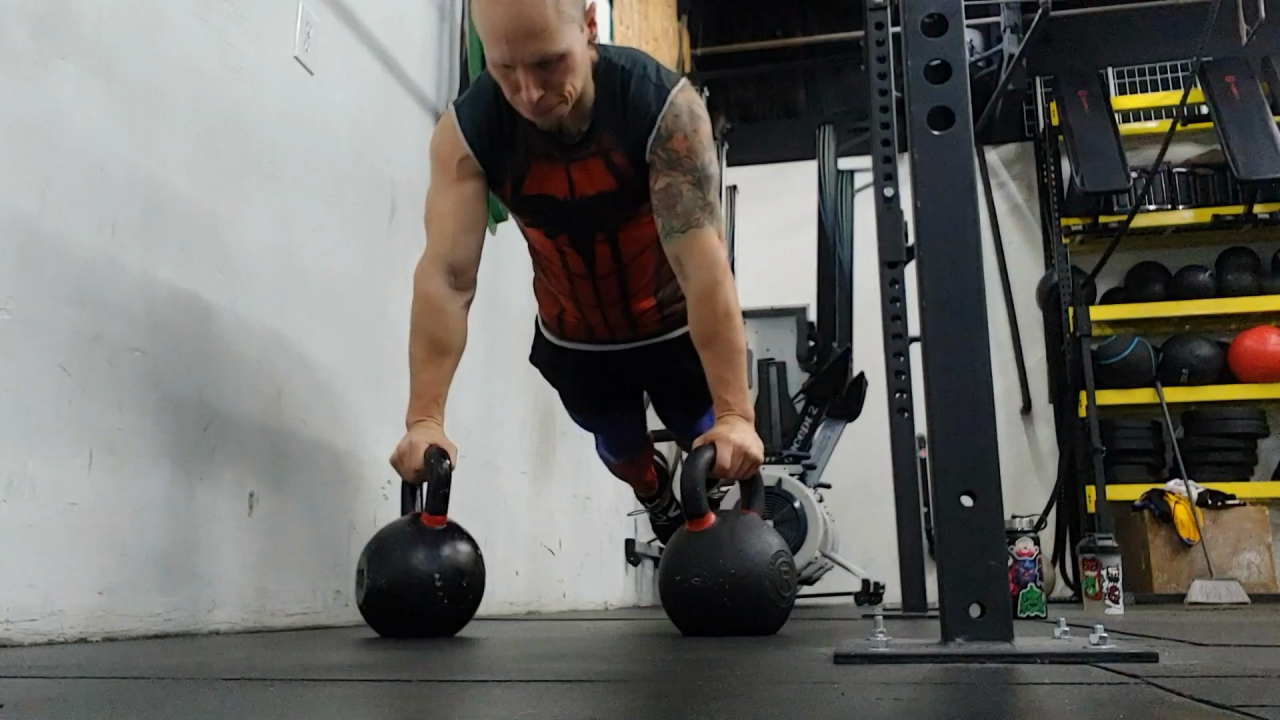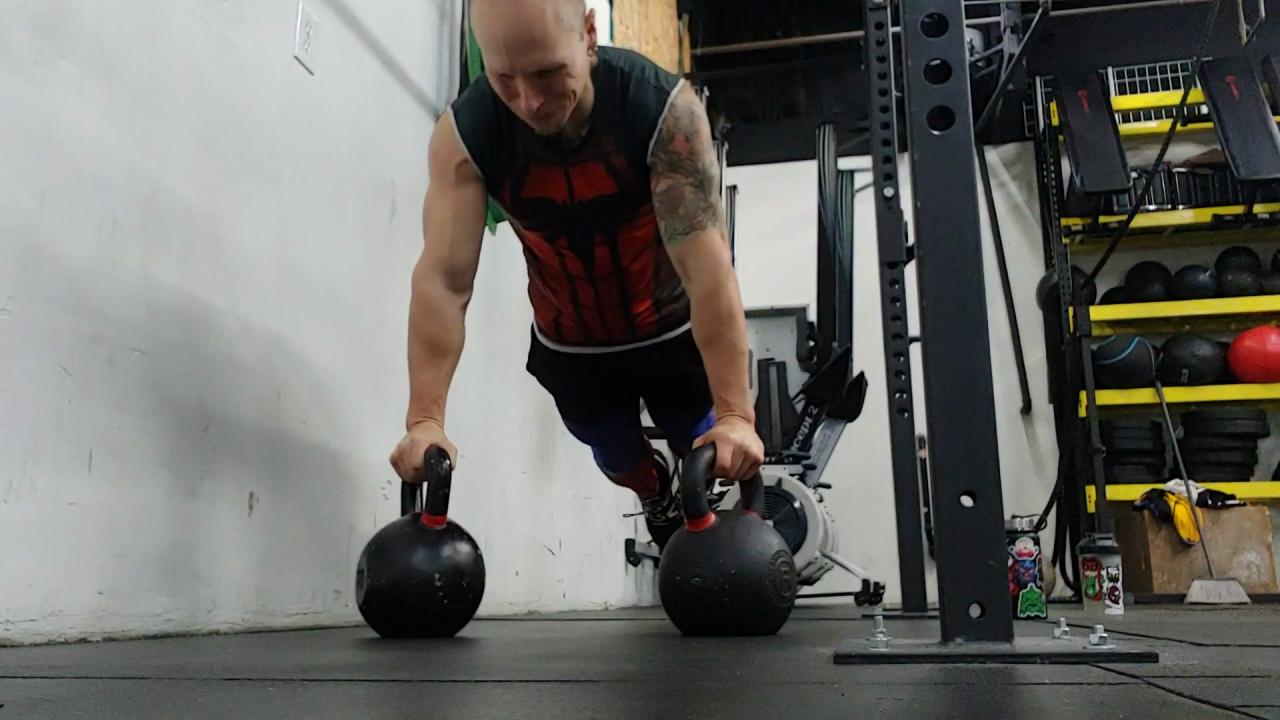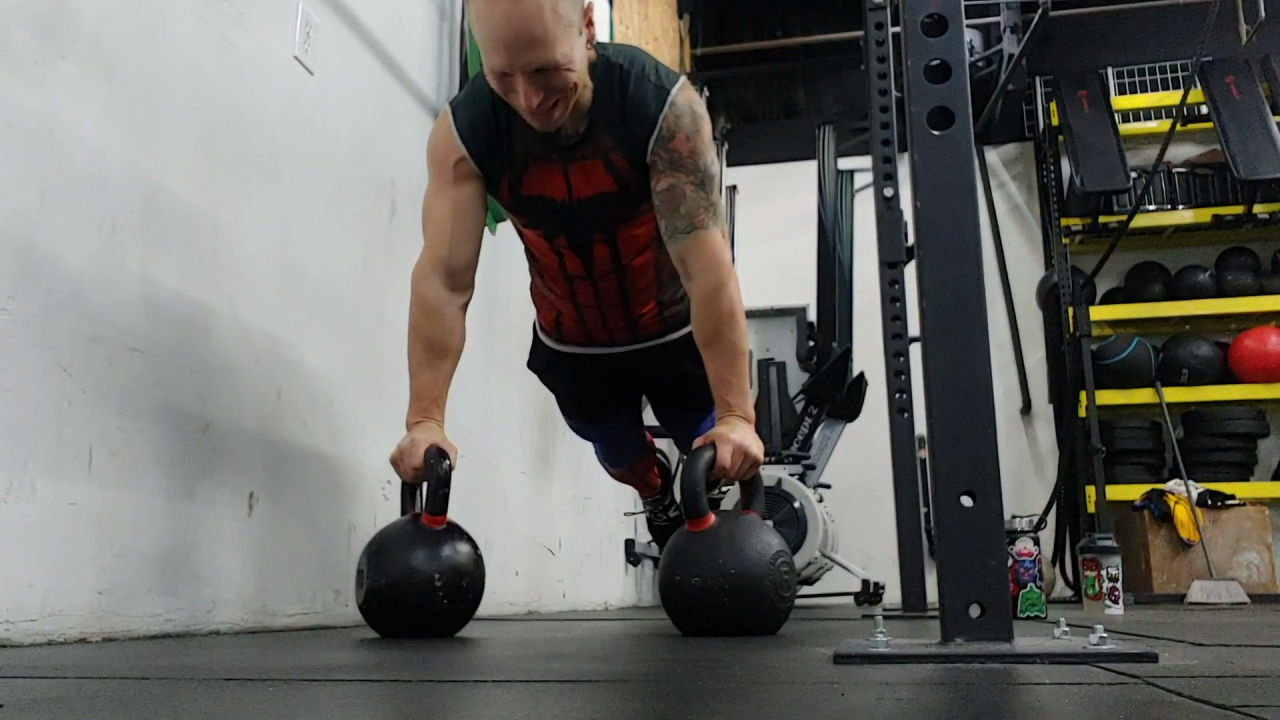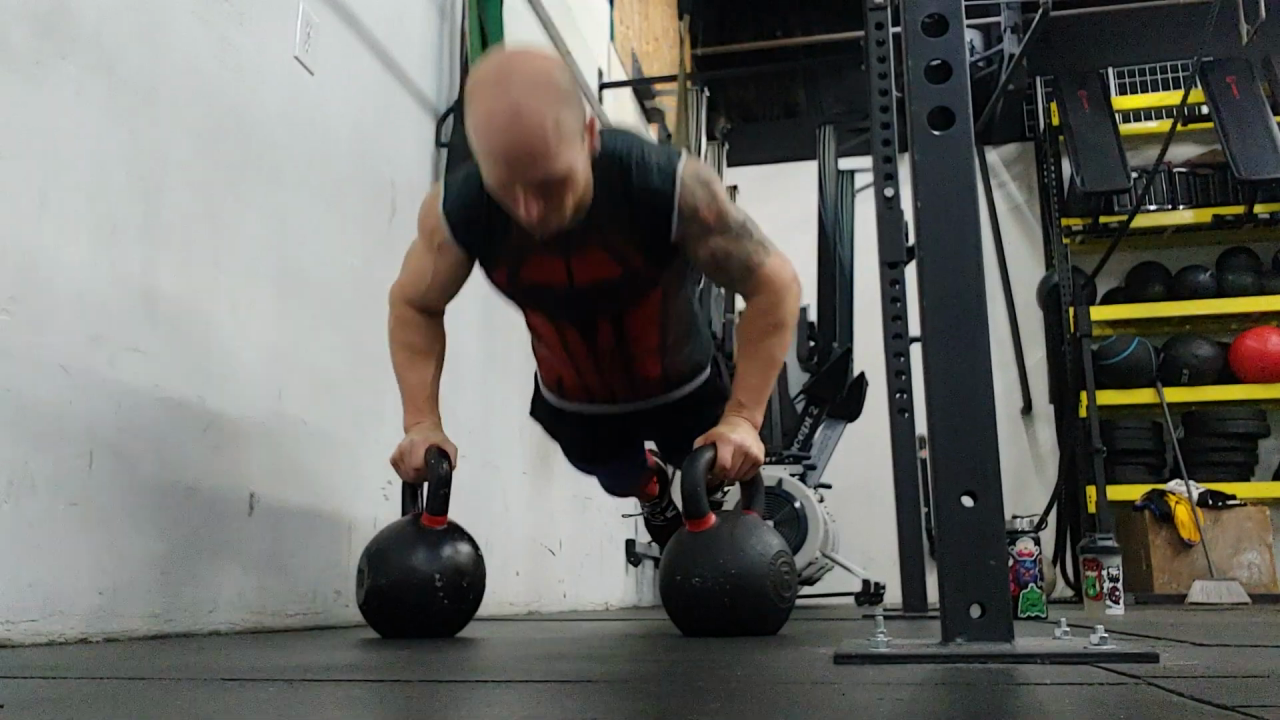
dt=0.4s
person 1, frame 1
left shoulder: (664, 105)
right shoulder: (467, 130)
left elbow: (702, 266)
right elbow: (446, 277)
left wrist: (735, 415)
right wrist: (425, 419)
left hip: (673, 328)
right hip: (575, 340)
left knee: (711, 451)
right knee: (621, 449)
right ankle: (659, 502)
person 1, frame 2
left shoulder: (662, 107)
right shoulder: (464, 134)
left elbow: (706, 268)
right elbow: (443, 280)
left wrist: (736, 416)
right wrist: (424, 421)
left hip: (670, 332)
right hip: (570, 346)
left knee: (704, 454)
right knee: (617, 459)
right ankle: (657, 502)
person 1, frame 3
left shoulder: (664, 104)
right shoulder: (463, 130)
left elbow: (707, 269)
right elbow: (442, 280)
left wrist: (737, 416)
right wrist: (424, 420)
left hip: (674, 332)
right hip: (572, 347)
left knee: (714, 458)
right knee: (621, 459)
right ankle: (658, 497)
person 1, frame 4
left shoulder: (670, 186)
right shoulder: (457, 211)
left elbow: (773, 285)
right elbow: (413, 304)
left wrist: (743, 418)
right wrist: (422, 423)
left hip: (679, 388)
right hip: (571, 403)
left knee: (714, 480)
right knee: (621, 483)
right ankle: (655, 498)
